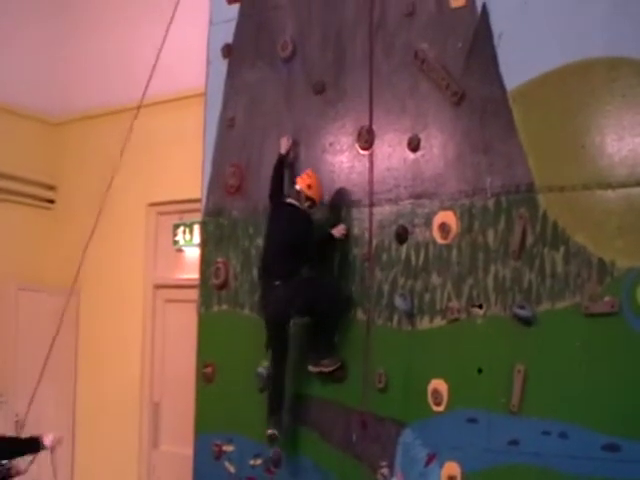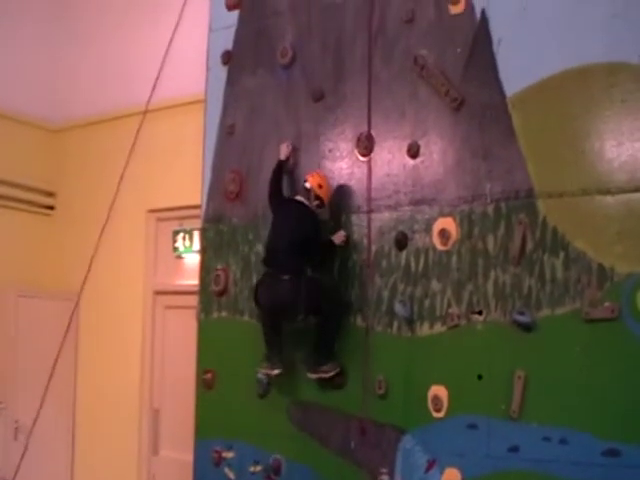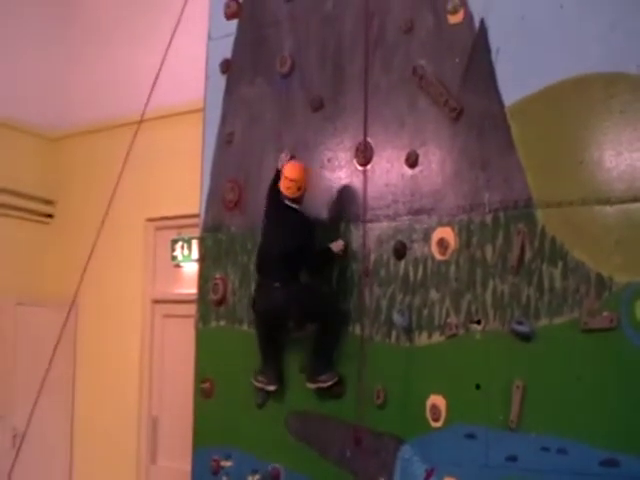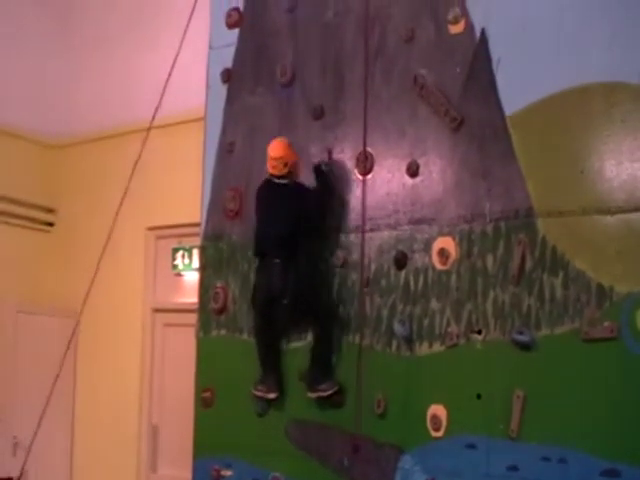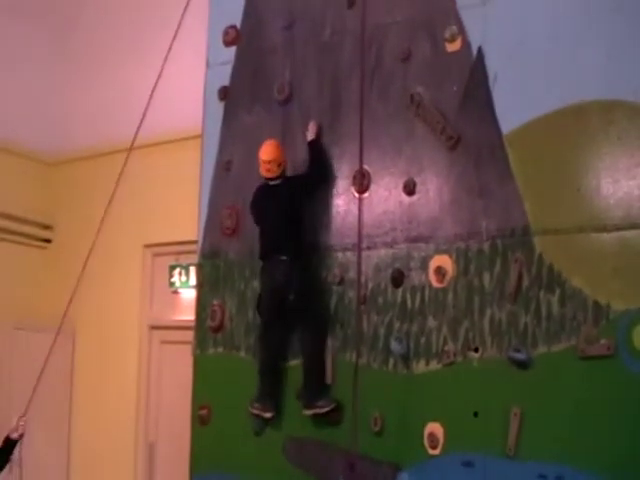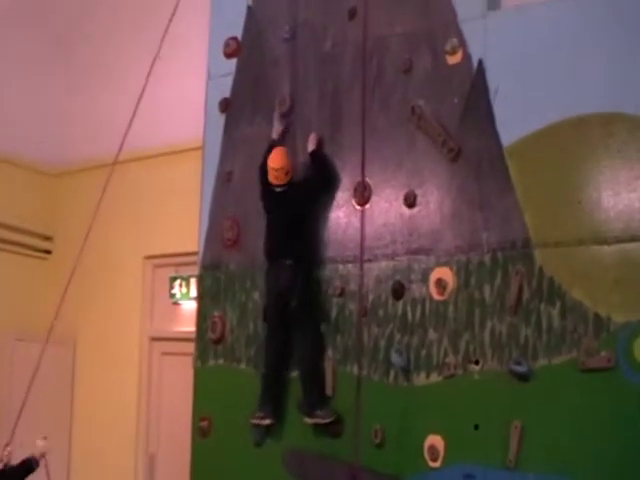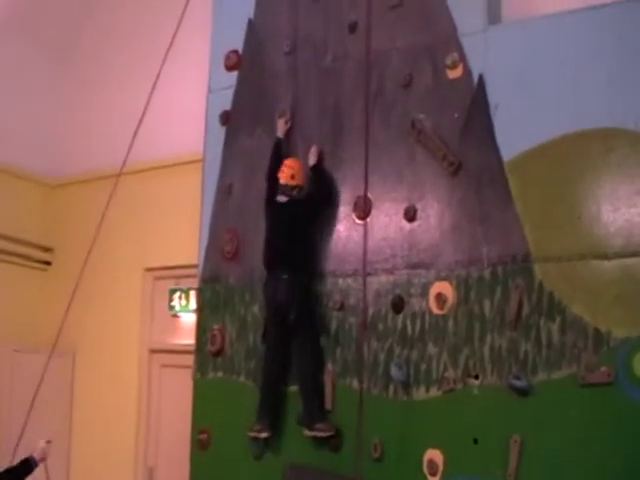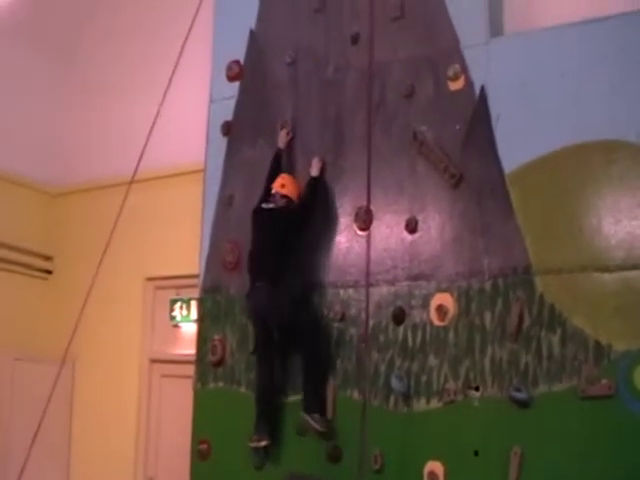
dt=0.4s
person 1, frame 1
left shoulder: (277, 210)
right shoulder: (303, 221)
left elbow: (275, 188)
right elbow: (310, 254)
left wrist: (282, 156)
right wrist: (331, 236)
left hip: (268, 293)
right hip: (288, 290)
left knee: (278, 355)
right knee: (334, 296)
left ankle: (274, 420)
right ankle: (320, 354)
person 1, frame 2
left shoulder: (282, 206)
right shoulder: (311, 221)
left elbow: (273, 189)
right elbow: (315, 260)
left wrist: (282, 161)
right wrist: (332, 243)
left hip: (269, 285)
right hip: (294, 286)
left knee: (268, 308)
right knee: (333, 304)
left ankle: (274, 358)
right ankle: (320, 362)
person 1, frame 3
left shoulder: (272, 209)
right shoulder: (303, 223)
left elbow: (273, 190)
right elbow: (311, 263)
left wrist: (280, 170)
right wrist: (331, 250)
left hip: (264, 290)
right hip: (289, 292)
left knee: (265, 320)
right knee: (330, 315)
left ankle: (270, 372)
right ankle: (318, 372)
person 1, frame 4
left shoulder: (263, 190)
right shoulder: (297, 194)
right elbow: (318, 203)
right wrist: (319, 171)
left hip: (264, 271)
right hip: (287, 271)
left knee: (265, 325)
right knee: (322, 321)
left ankle: (269, 381)
right ankle: (318, 380)
person 1, frame 5
left shoulder: (259, 195)
right shoulder: (294, 188)
right elbow: (320, 172)
right wrist: (312, 140)
left hip: (269, 269)
right hip: (293, 267)
left knee: (270, 335)
right knee: (311, 331)
left ankle: (266, 399)
right ankle: (313, 396)
person 1, frame 6
left shoulder: (268, 196)
right shoulder: (301, 193)
left elbow: (264, 167)
right elbow: (327, 179)
left wrist: (275, 137)
right wrist: (314, 150)
left hip: (275, 272)
right hip: (298, 272)
left knee: (275, 340)
right knee: (307, 338)
left ankle: (266, 407)
right ankle: (313, 406)
person 1, frame 7
left shoulder: (271, 206)
right shoulder: (304, 209)
left elbow: (271, 174)
right elbow: (323, 193)
left wrist: (280, 138)
right wrist: (314, 164)
left hip: (273, 284)
right hip: (296, 285)
left knee: (274, 353)
right knee: (306, 352)
left ankle: (264, 420)
right ankle: (314, 418)
person 1, frame 8
left shoulder: (259, 212)
right shoulder: (285, 218)
left elbow: (271, 180)
right elbow: (306, 205)
left wrist: (280, 149)
right wrist: (314, 176)
left hip: (255, 294)
right hip: (277, 293)
left knee: (266, 361)
right knee: (310, 341)
left ankle: (262, 429)
right ankle: (313, 407)
